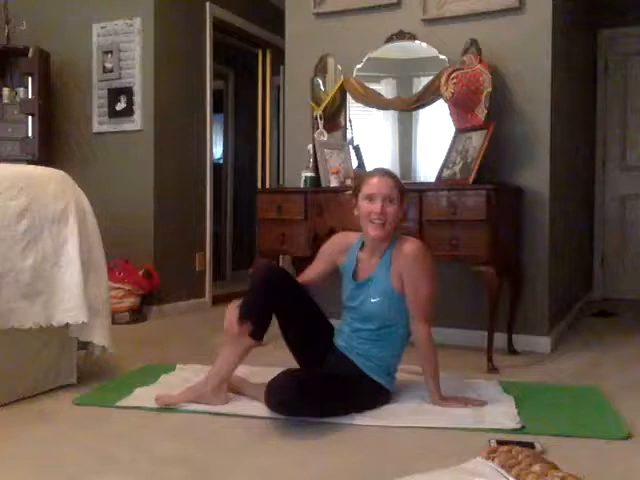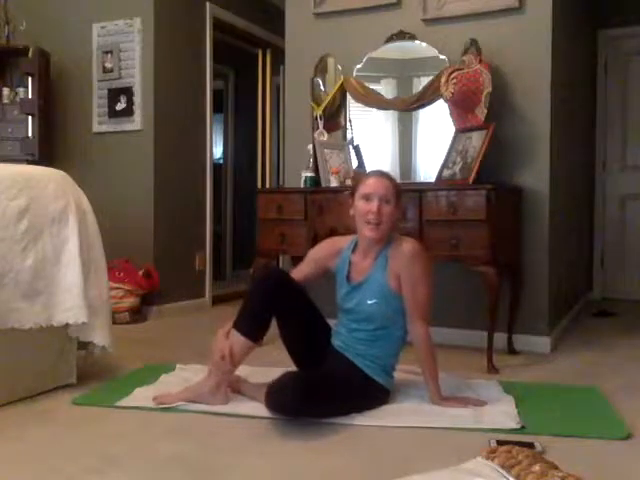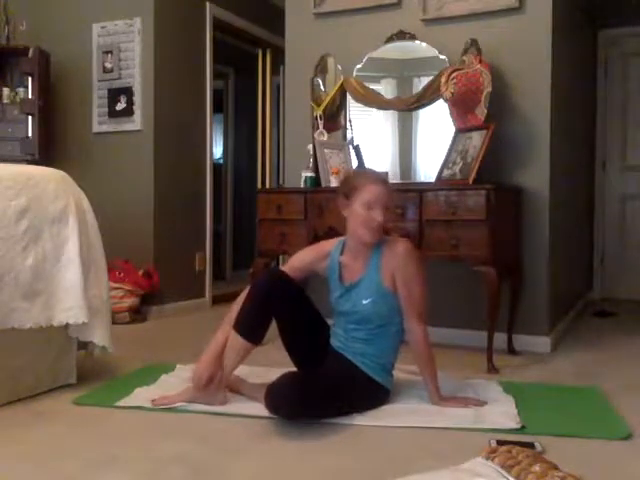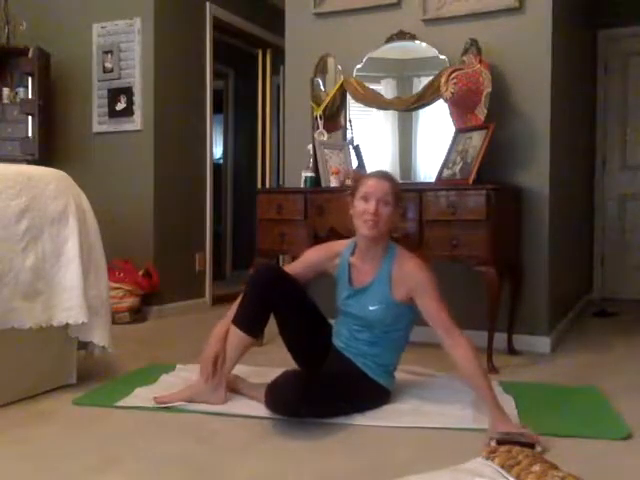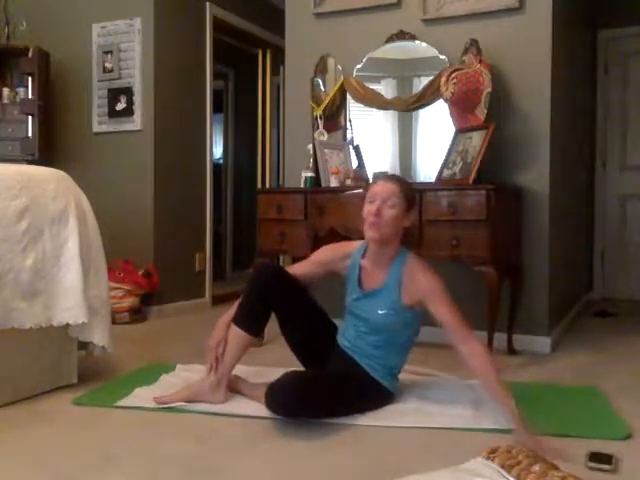
dt=1s
person 1, frame 1
left shoulder: (410, 253)
right shoulder: (342, 245)
left elbow: (421, 327)
right elbow: (298, 285)
left wrist: (437, 397)
right wrist: (242, 305)
left hip: (367, 381)
right hip: (333, 352)
left knee: (287, 390)
right knee: (270, 276)
left ankle: (236, 384)
right ankle: (213, 384)
person 1, frame 2
left shoulder: (407, 253)
right shoulder: (335, 249)
left elbow: (418, 328)
right elbow: (272, 288)
left wrist: (436, 396)
right wrist: (227, 331)
left hip: (366, 380)
right hip: (329, 352)
left knee: (288, 393)
right knee: (271, 278)
left ankle: (236, 384)
right ankle: (214, 383)
person 1, frame 3
left shoulder: (399, 254)
right shoulder: (324, 254)
left elbow: (416, 328)
right elbow: (253, 293)
left wrist: (436, 396)
right wrist: (214, 350)
left hip: (365, 380)
right hip: (328, 353)
left knee: (287, 396)
right knee: (271, 282)
left ankle: (234, 384)
right ankle: (214, 383)
person 1, frame 4
left shoulder: (409, 270)
right shoulder: (333, 254)
left elbow: (453, 339)
right elbow: (262, 286)
left wrist: (496, 413)
right wrist: (221, 330)
left hip: (365, 381)
right hip: (329, 351)
left knee: (289, 393)
right knee: (267, 276)
left ankle: (235, 384)
right ankle: (214, 382)
person 1, frame 5
left shoulder: (417, 278)
right shoulder: (344, 255)
left elbow: (468, 344)
right elbow: (272, 282)
left wrist: (515, 419)
right wrist: (227, 321)
left hip: (368, 382)
right hip: (333, 350)
left knee: (288, 394)
right knee: (267, 275)
left ankle: (238, 385)
right ankle: (215, 382)
